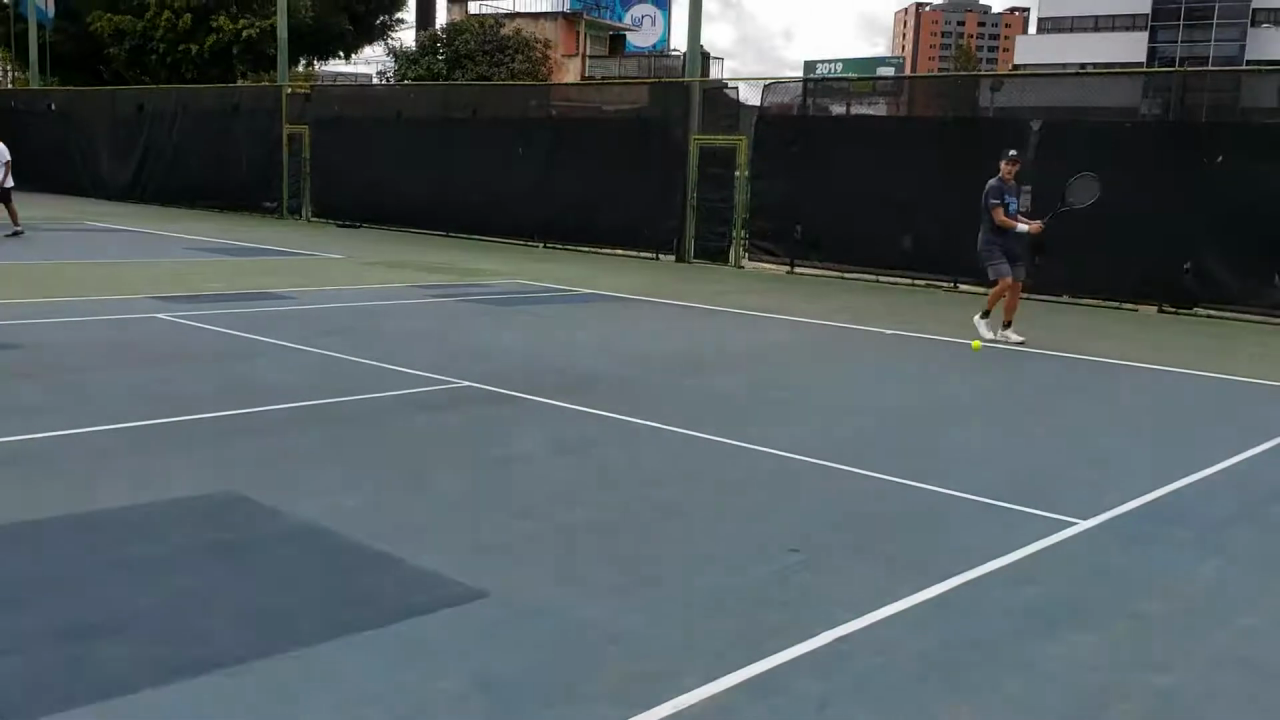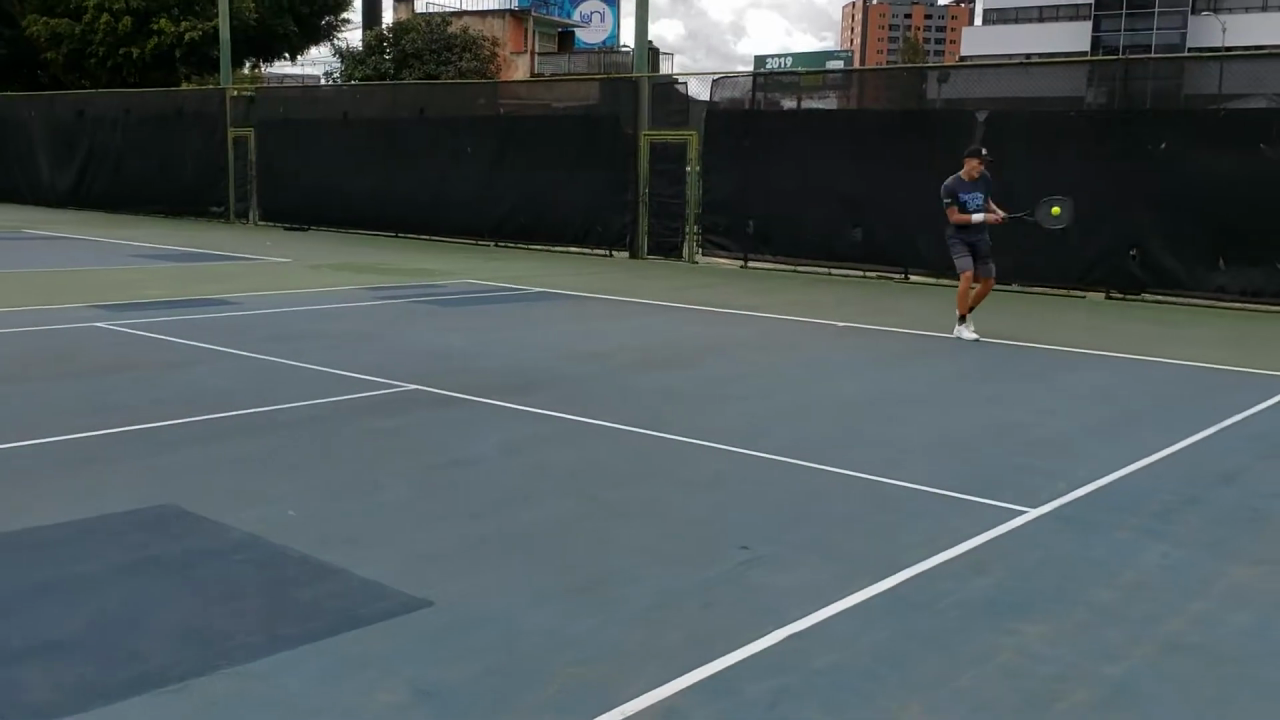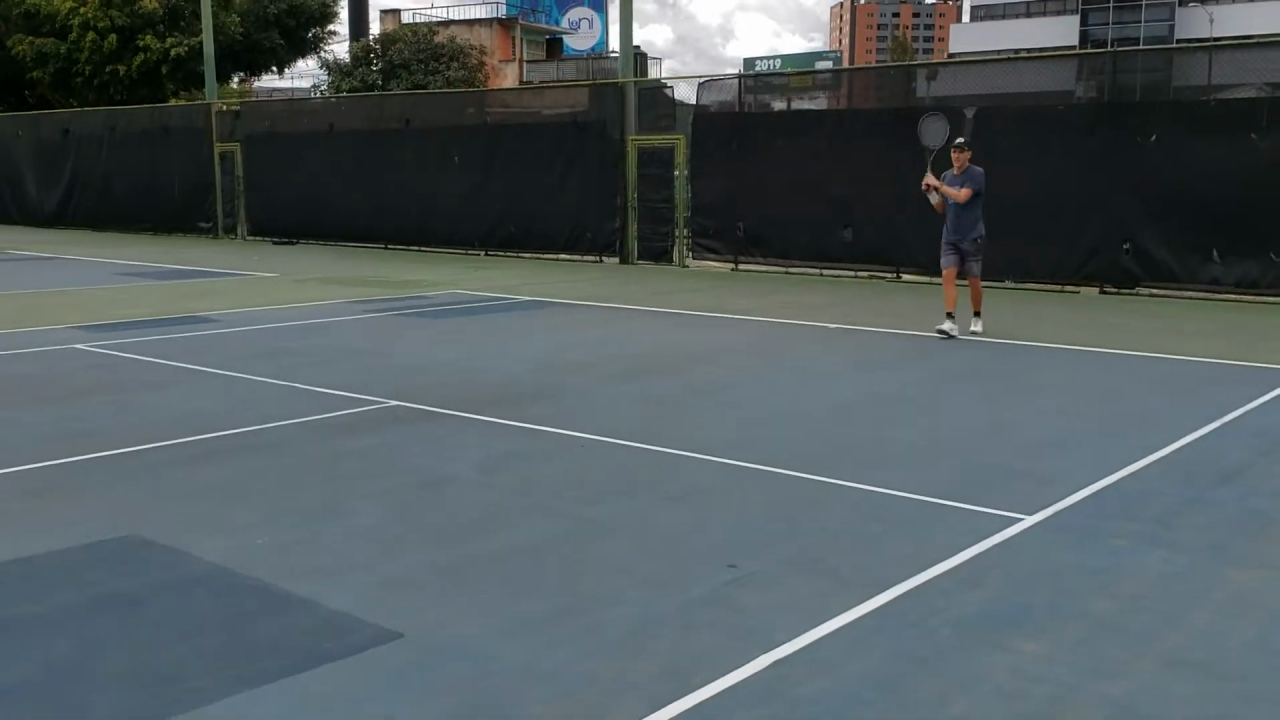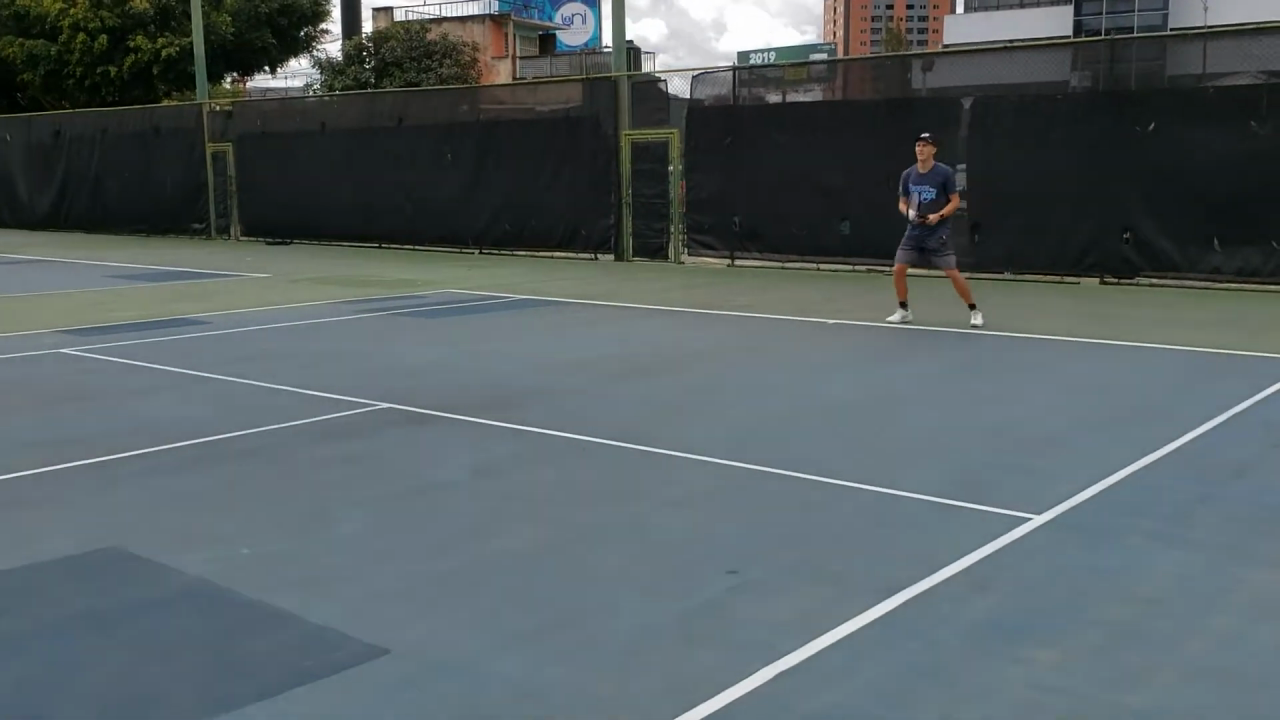
dt=0.5s
person 1, frame 1
left shoulder: (1012, 186)
right shoulder: (994, 187)
right elbow: (1000, 219)
left wrist: (1028, 222)
right wrist: (1027, 229)
left hip: (1011, 244)
right hip: (992, 244)
left knee: (1016, 286)
right knee: (1005, 283)
left ankle: (1006, 329)
right ankle: (983, 316)
person 1, frame 2
left shoulder: (985, 178)
right shoulder: (950, 186)
right elbow: (954, 218)
left wrist: (996, 211)
right wrist: (983, 217)
left hip: (980, 238)
right hip: (959, 239)
left knee: (988, 282)
right knee: (967, 277)
left ankle: (965, 311)
right ankle: (961, 325)
person 1, frame 3
left shoulder: (977, 173)
right shoulder: (946, 176)
left elbow: (961, 198)
left wrist: (937, 185)
right wrist: (931, 193)
left hip: (972, 236)
right hip: (950, 236)
left knee: (973, 280)
right knee: (948, 275)
left ankle: (977, 318)
right ankle: (950, 323)
person 1, frame 4
left shoulder: (945, 173)
right shoulder: (907, 175)
left elbow: (955, 201)
right elbow: (902, 204)
left wrist: (939, 215)
right wrist: (910, 214)
left hip: (938, 233)
right hip: (915, 232)
left knee: (952, 274)
right knee: (898, 270)
left ankle: (975, 311)
right ankle: (904, 311)
